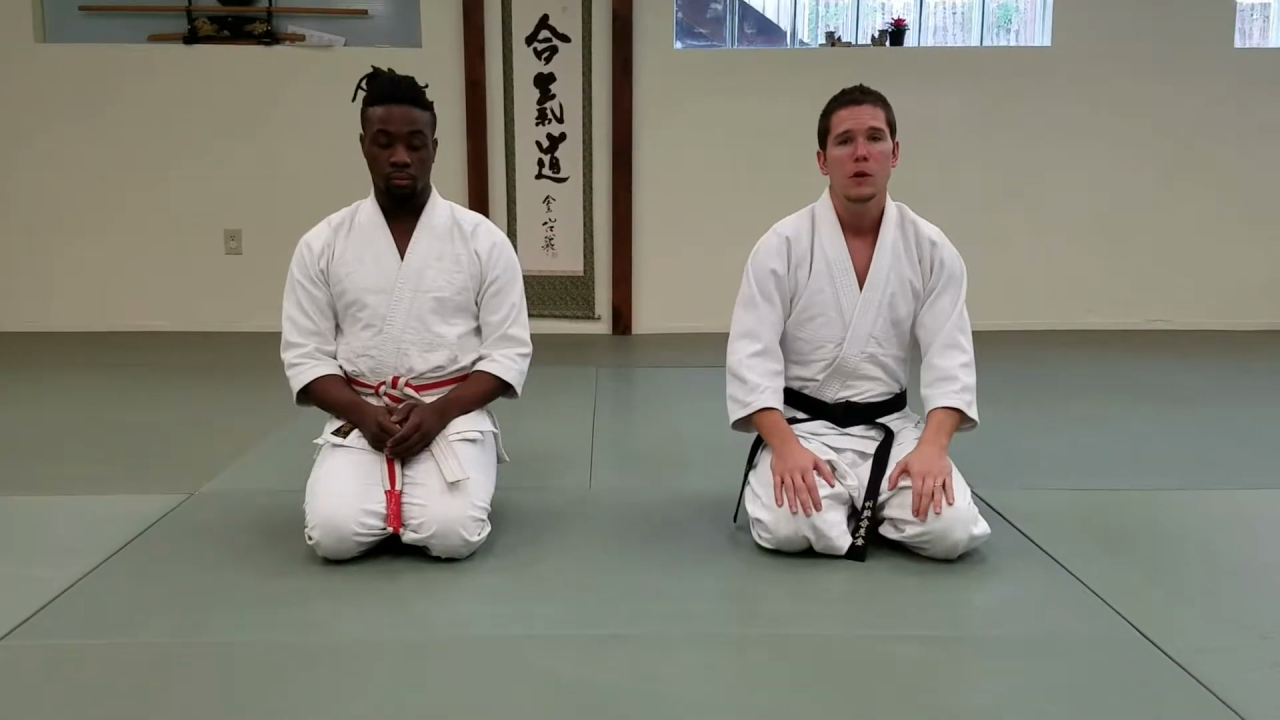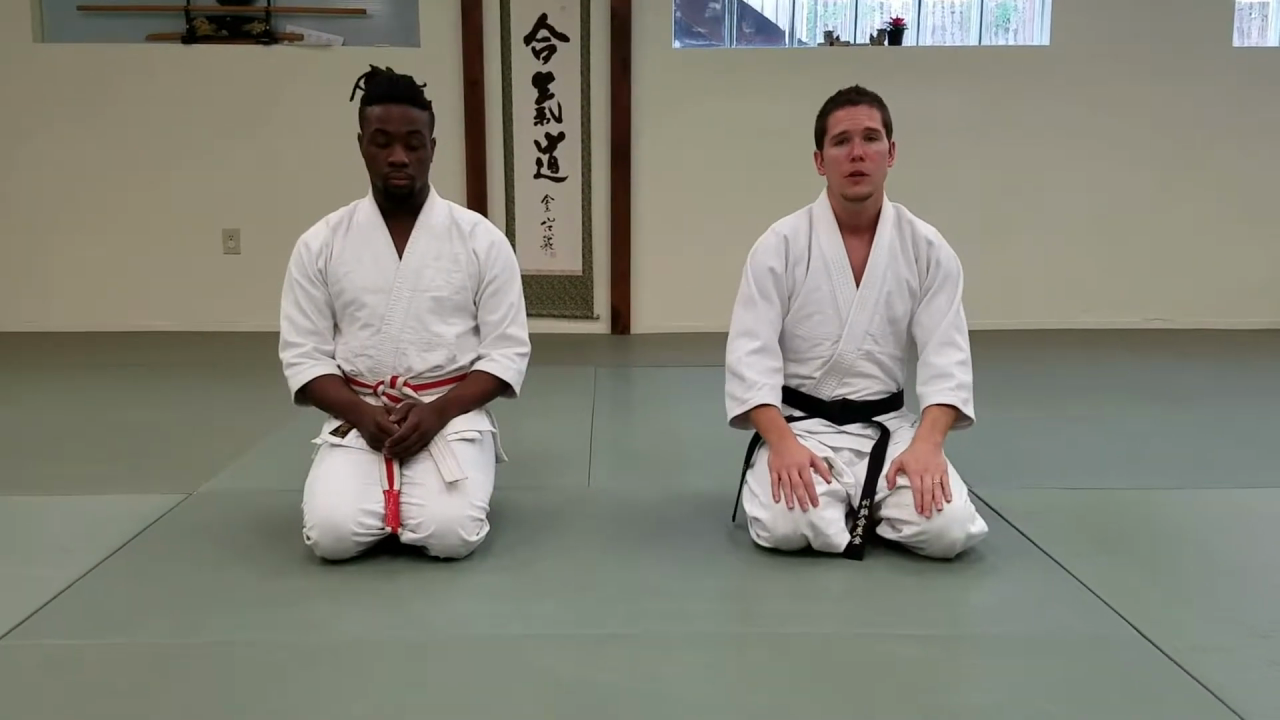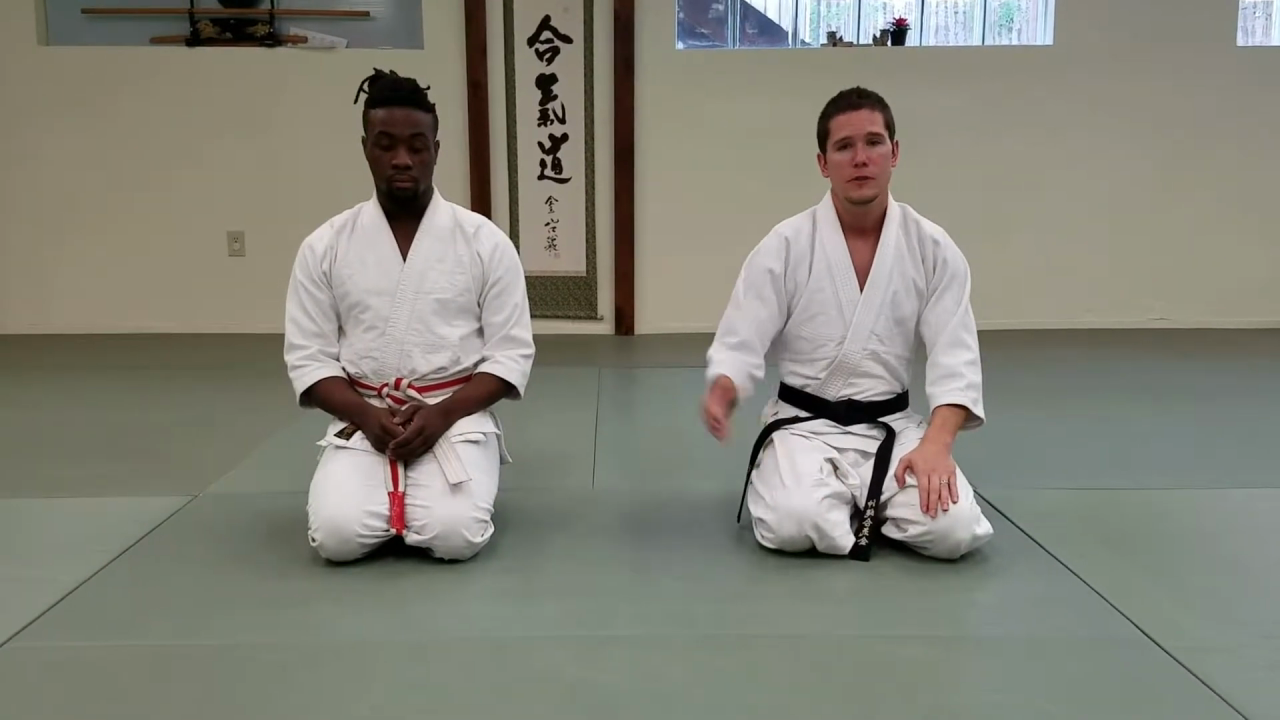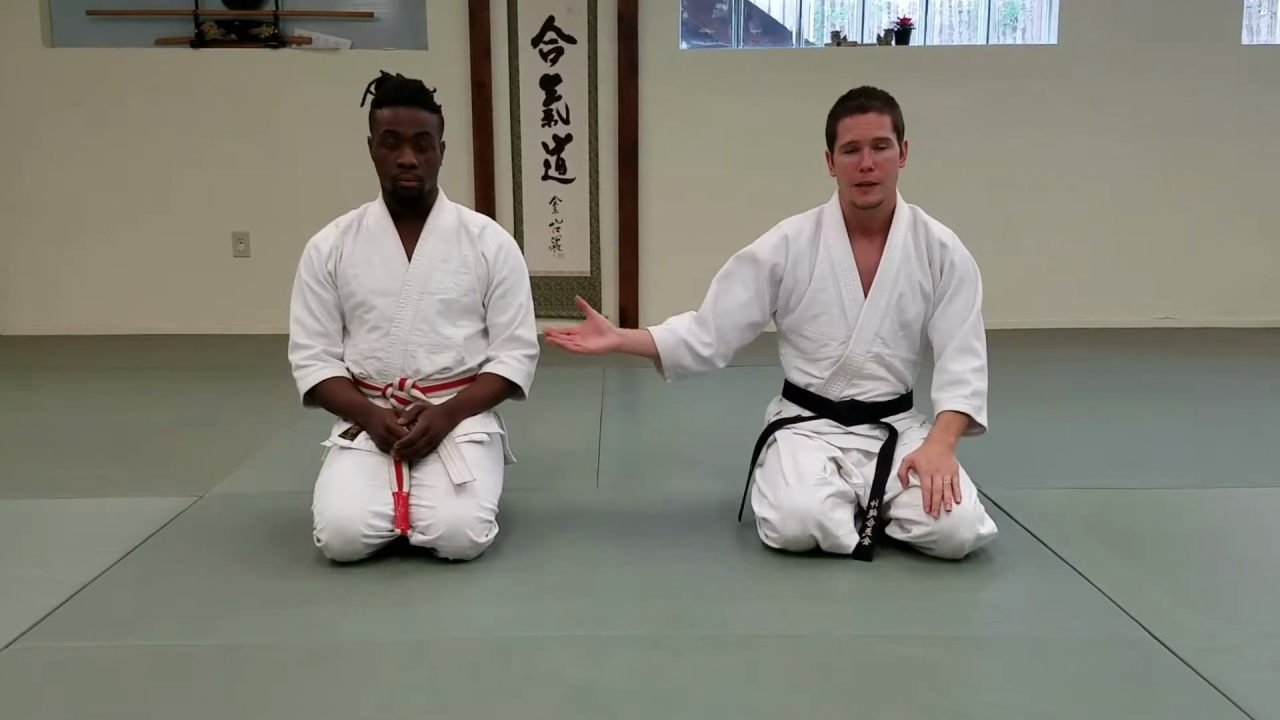
dt=0.3s
person 1, frame 1
left shoulder: (482, 240)
right shoulder: (322, 244)
left elbow: (508, 352)
right elbow: (305, 355)
left wrist: (438, 412)
right wrist: (365, 415)
left hip: (452, 416)
right hip: (360, 418)
left knee: (452, 534)
right knee: (335, 535)
left ankle: (423, 493)
right ankle: (396, 497)
person 1, frame 2
left shoulder: (480, 240)
right shoulder: (321, 243)
left elbow: (507, 352)
right elbow: (304, 355)
left wrist: (436, 412)
right wrist: (363, 414)
left hip: (451, 414)
right hip: (358, 418)
left knee: (450, 534)
right knee: (333, 535)
left ankle: (419, 492)
right ankle: (388, 495)
person 1, frame 3
left shoulder: (484, 241)
right shoulder: (325, 246)
left elbow: (511, 353)
right elbow: (308, 357)
left wrist: (442, 414)
right wrist: (367, 416)
left hip: (456, 415)
right hip: (363, 418)
left knee: (454, 535)
right knee: (337, 535)
left ankle: (424, 493)
right ankle: (394, 497)
person 1, frame 4
left shoulder: (489, 242)
right shoulder: (329, 246)
left elbow: (515, 353)
right elbow: (312, 357)
left wrist: (446, 414)
right wrist: (370, 415)
left hip: (460, 415)
right hip: (368, 419)
left knee: (459, 536)
right knee: (343, 536)
left ankle: (426, 493)
right ankle: (395, 496)
person 2, frame 1
left shoulder: (930, 248)
right shoulder: (782, 245)
left elbow: (950, 356)
right elbow: (752, 356)
left wrist: (932, 446)
right wrist: (785, 446)
left hip: (891, 427)
right hip: (802, 427)
left knee: (951, 531)
right knee: (790, 527)
left ankle: (860, 504)
right ankle: (837, 498)
person 2, frame 2
left shoulder: (926, 248)
right shoulder: (780, 244)
left elbow: (946, 357)
right elbow: (751, 355)
left wrist: (927, 444)
right wrist: (781, 443)
left hip: (887, 425)
right hip: (800, 424)
left knee: (947, 529)
right knee: (788, 524)
left ankle: (858, 503)
person 2, frame 3
left shoulder: (932, 247)
right shoulder: (785, 245)
left elbow: (956, 357)
right elbow: (738, 347)
left wrist: (936, 443)
right wrist: (722, 394)
left hip: (891, 427)
right hip: (806, 424)
left knee: (953, 530)
right knee: (792, 524)
left ankle: (862, 503)
right ankle: (834, 498)
person 2, frame 4
left shoulder: (942, 251)
right shoulder: (787, 245)
left elbow: (963, 359)
right elbow: (708, 333)
left wrist: (939, 444)
right wrist: (617, 338)
left hip: (896, 427)
right hip: (808, 425)
left knee: (958, 530)
right knee: (798, 524)
left ankle: (867, 502)
